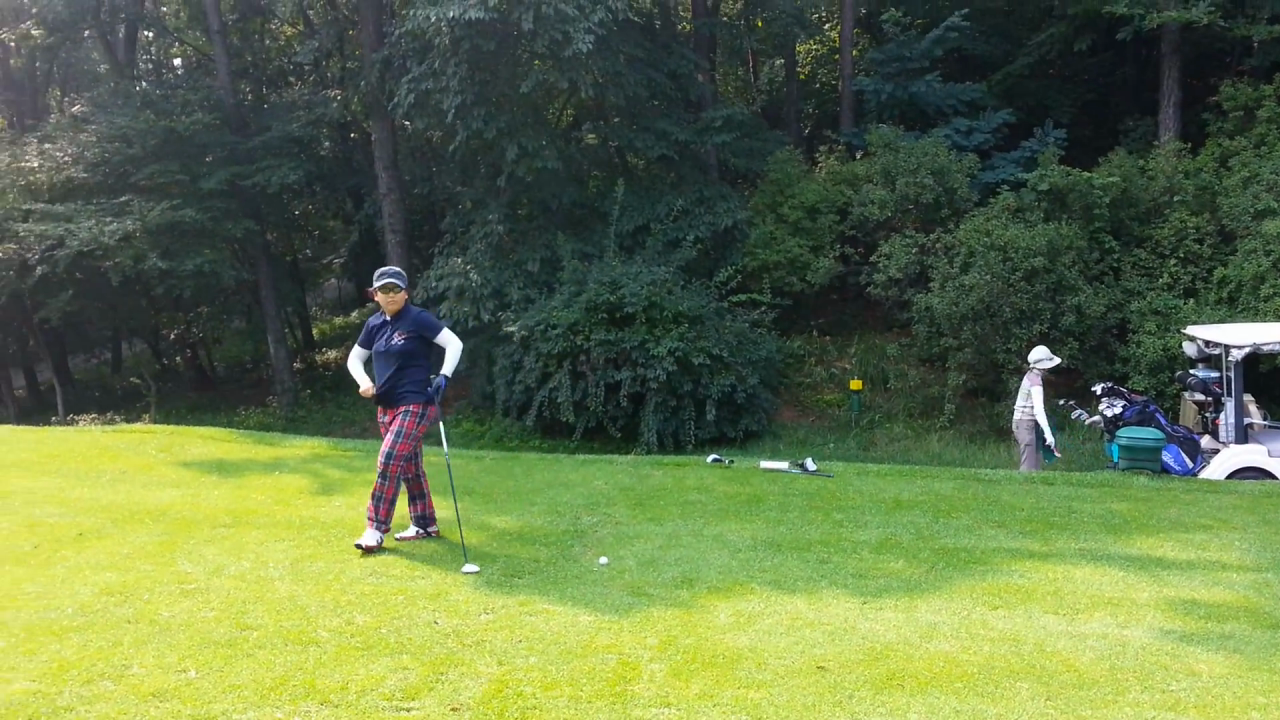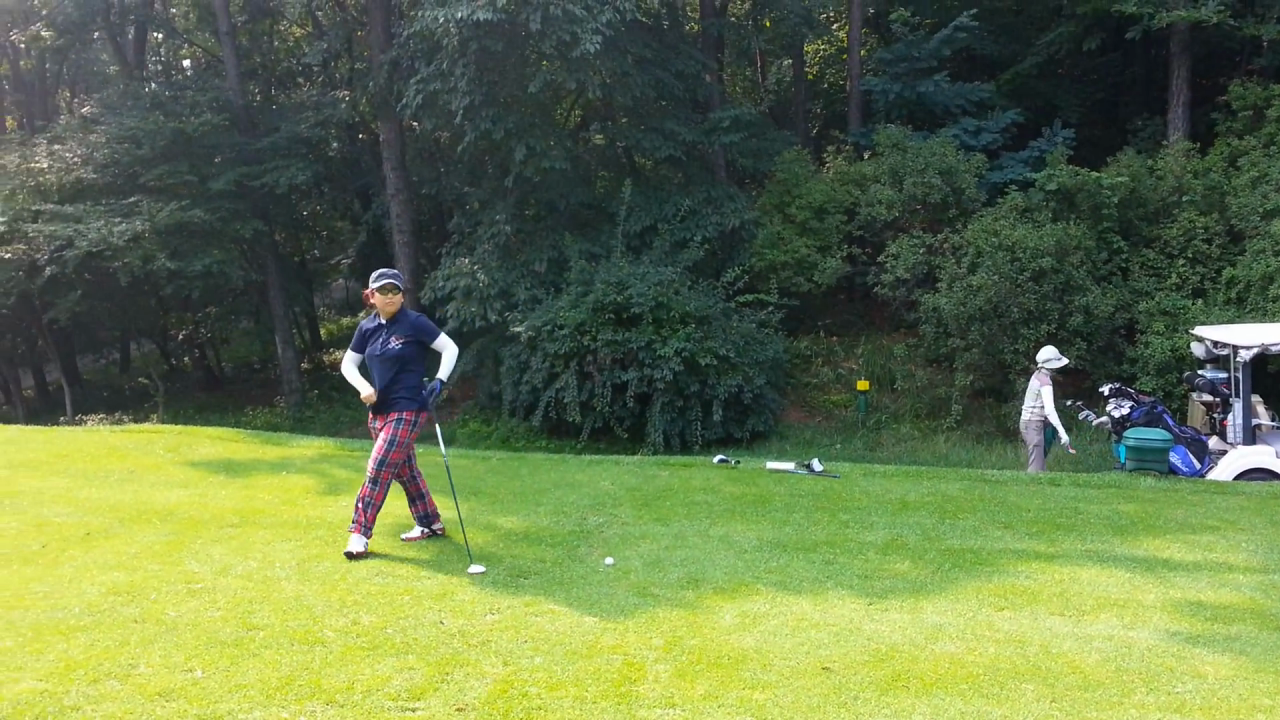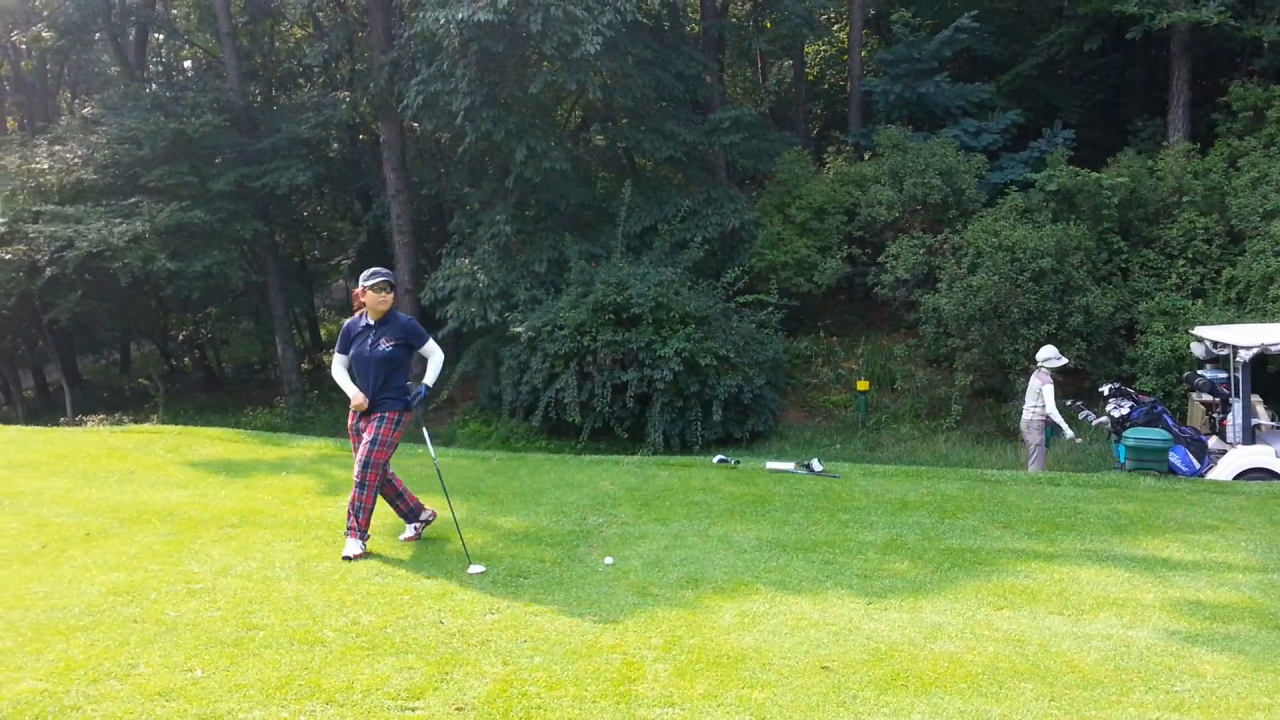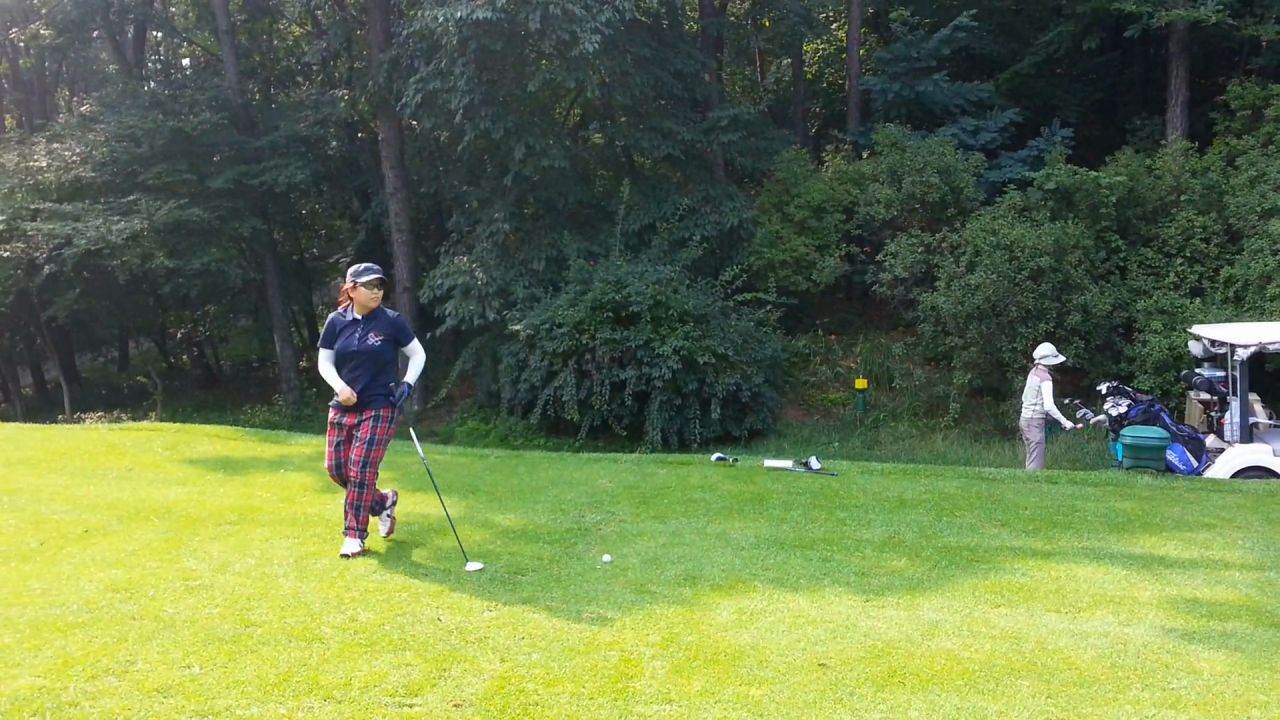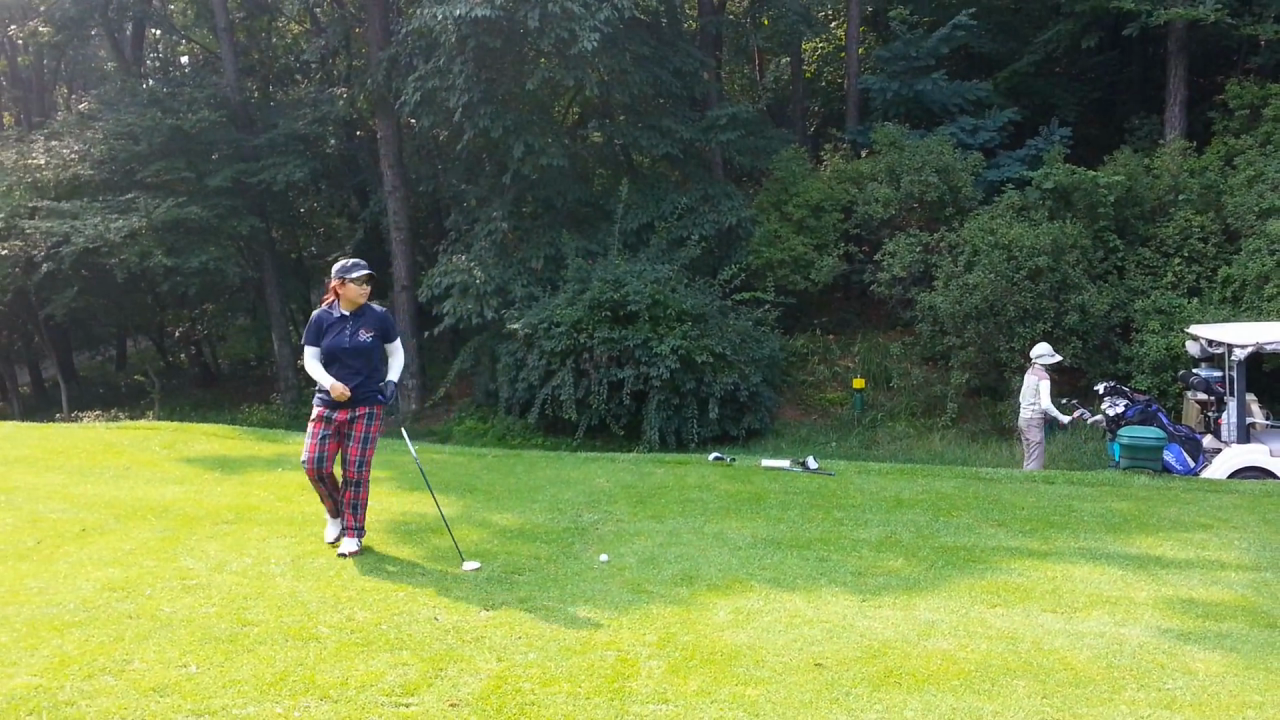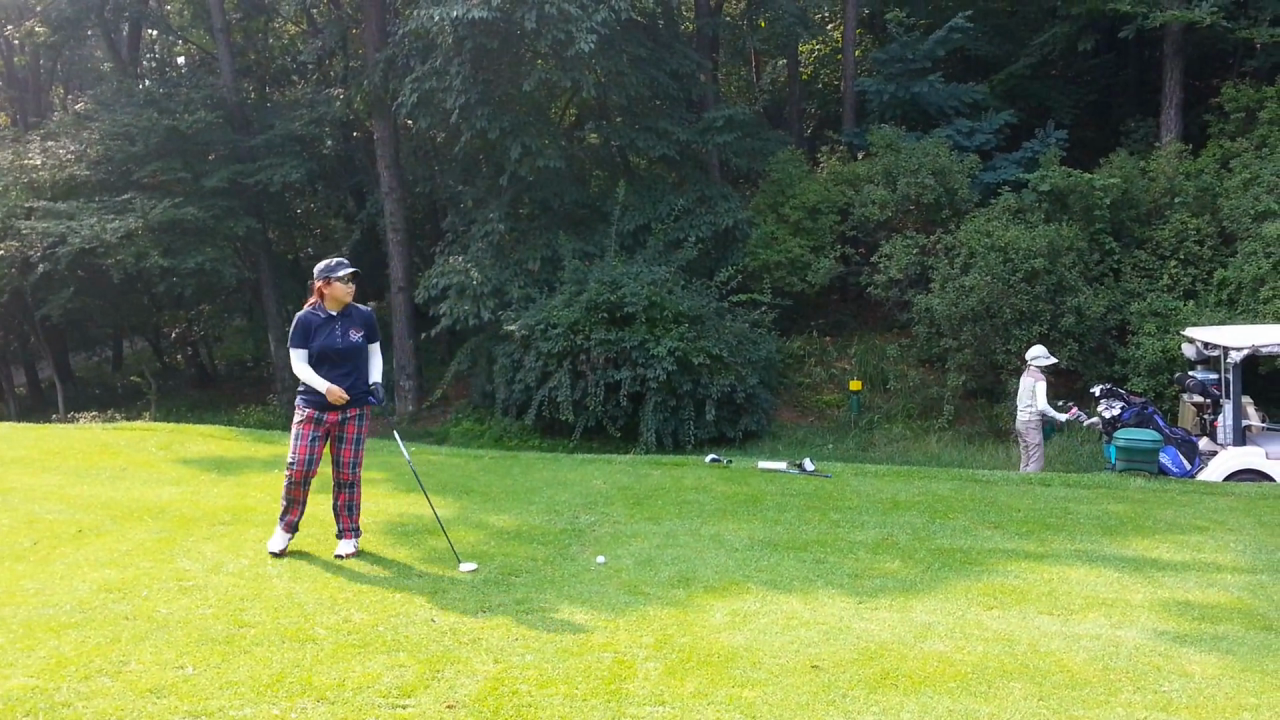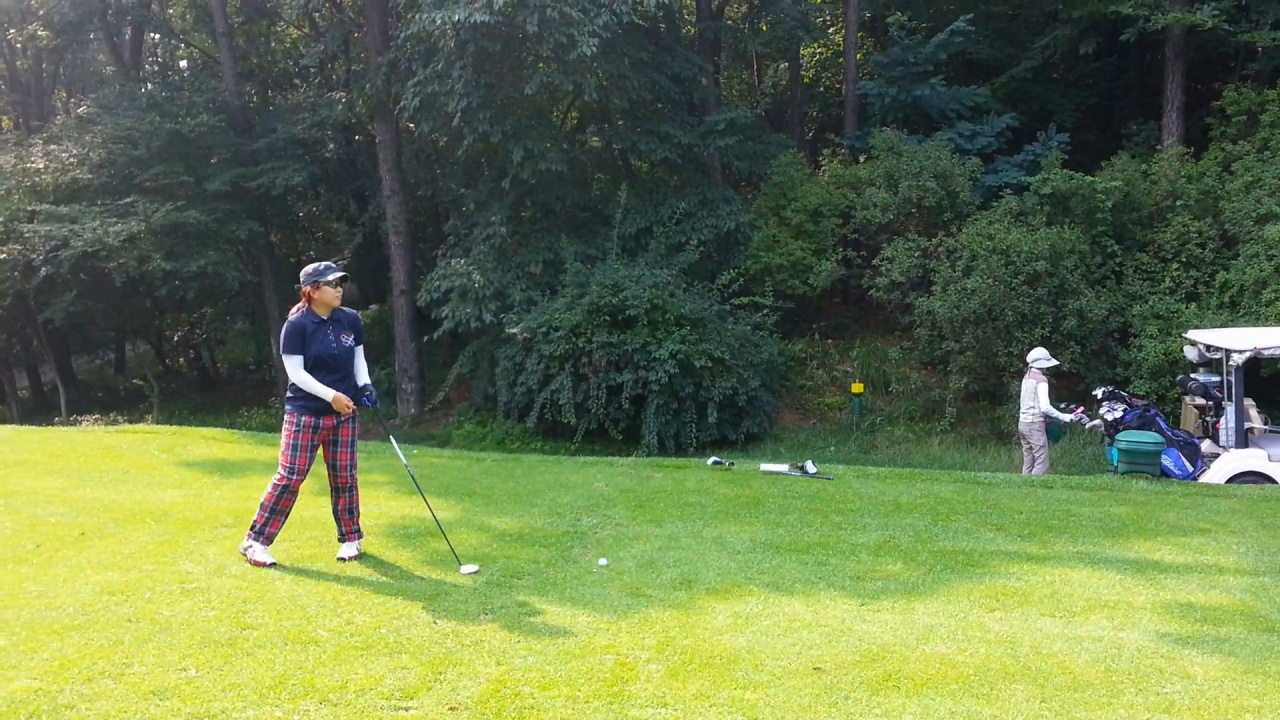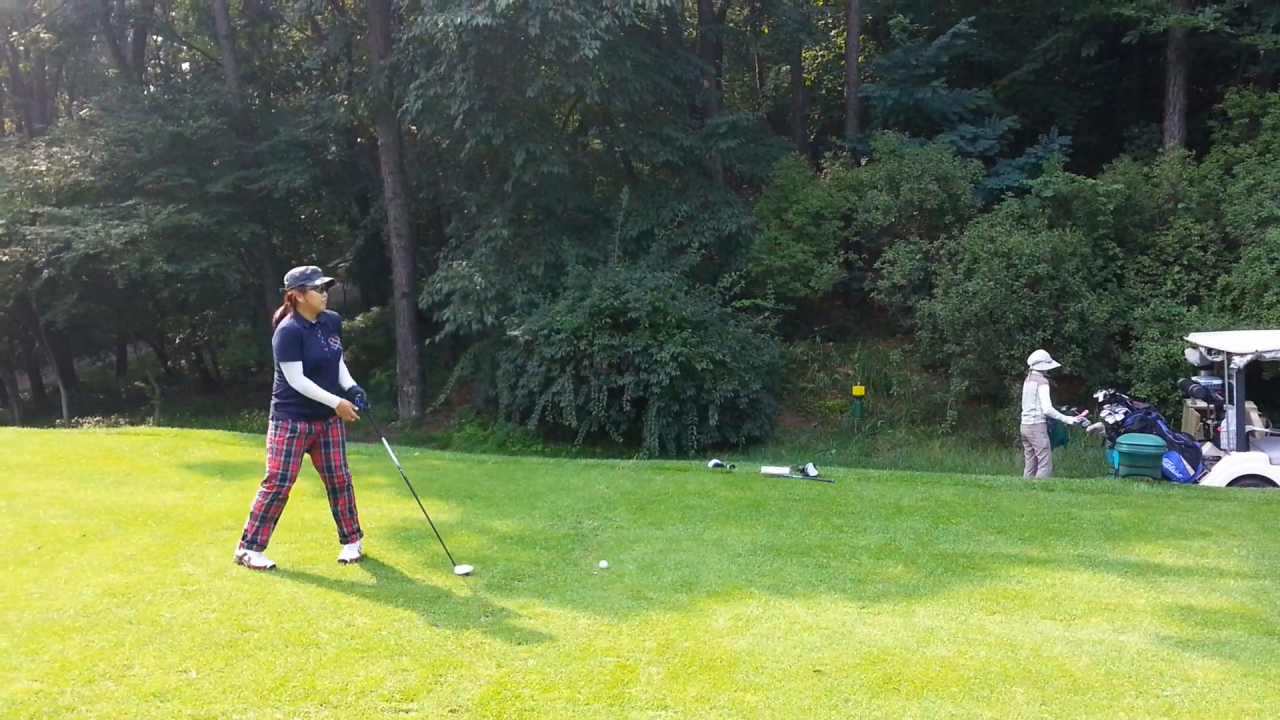
dt=0.1s
person 1, frame 1
left shoulder: (418, 318)
right shoulder: (374, 324)
left elbow: (454, 344)
right elbow: (354, 359)
left wrist: (443, 377)
right wrist: (363, 381)
left hip: (415, 404)
right hip: (387, 406)
left knee: (389, 462)
right knee: (409, 466)
left ankle: (376, 528)
right ankle: (425, 525)
person 1, frame 2
left shoulder: (415, 323)
right shoulder: (367, 327)
left elbow: (450, 349)
right elbow: (348, 363)
left wrist: (439, 381)
right wrist: (363, 387)
left hip: (407, 411)
right hip: (379, 411)
left knee: (379, 469)
right knee: (404, 469)
left ankle: (360, 533)
right ankle: (430, 522)
person 1, frame 3
left shoulder: (404, 325)
right shoulder: (351, 327)
left elbow: (436, 355)
right elbow: (338, 367)
left wrist: (425, 386)
right wrist: (353, 392)
left hip: (390, 412)
right hip: (360, 412)
left knee: (366, 472)
right knee: (380, 473)
left ankle: (357, 536)
right ankle: (418, 514)
person 1, frame 4
left shoulder: (391, 321)
right shoulder: (336, 322)
left elbow: (418, 354)
right elbow: (324, 362)
left wrist: (407, 384)
right wrist: (340, 386)
left hip: (378, 409)
right hip: (342, 408)
left knee: (360, 471)
right knee: (336, 469)
left ankle: (355, 534)
right ankle: (382, 502)
person 1, frame 5
left shoulder: (380, 317)
right shoulder: (321, 318)
left elbow: (396, 355)
right elbow: (310, 360)
left wrist: (390, 383)
right wrist: (330, 383)
left hip: (368, 407)
right hip: (328, 405)
left knee: (356, 471)
right knee: (313, 463)
left ankle: (352, 533)
right ankle: (335, 511)
person 1, frame 6
left shoulder: (364, 316)
right shoulder: (306, 319)
left elbow: (374, 354)
right elbow: (299, 364)
left wrist: (375, 383)
right wrist: (325, 387)
left hip: (353, 409)
right hip: (312, 406)
left knee: (347, 473)
right knee: (299, 469)
left ankle: (348, 535)
right ankle: (286, 527)
person 1, frame 7
left shoulder: (351, 319)
right shoulder: (297, 325)
left elbow: (357, 357)
right elbow: (296, 373)
left wrist: (365, 385)
right wrist: (331, 395)
left hip: (342, 414)
right hip: (303, 413)
left knee: (344, 476)
right knee: (289, 477)
left ankle: (350, 539)
right ankle: (256, 540)
person 1, frame 8
left shoulder: (332, 321)
right shoulder: (288, 330)
right elbow: (296, 380)
left wrist: (351, 388)
right wrist: (335, 401)
left hip: (328, 417)
right hip: (290, 419)
left knee: (339, 477)
right knee: (278, 483)
left ankle: (351, 539)
right ankle: (249, 547)
